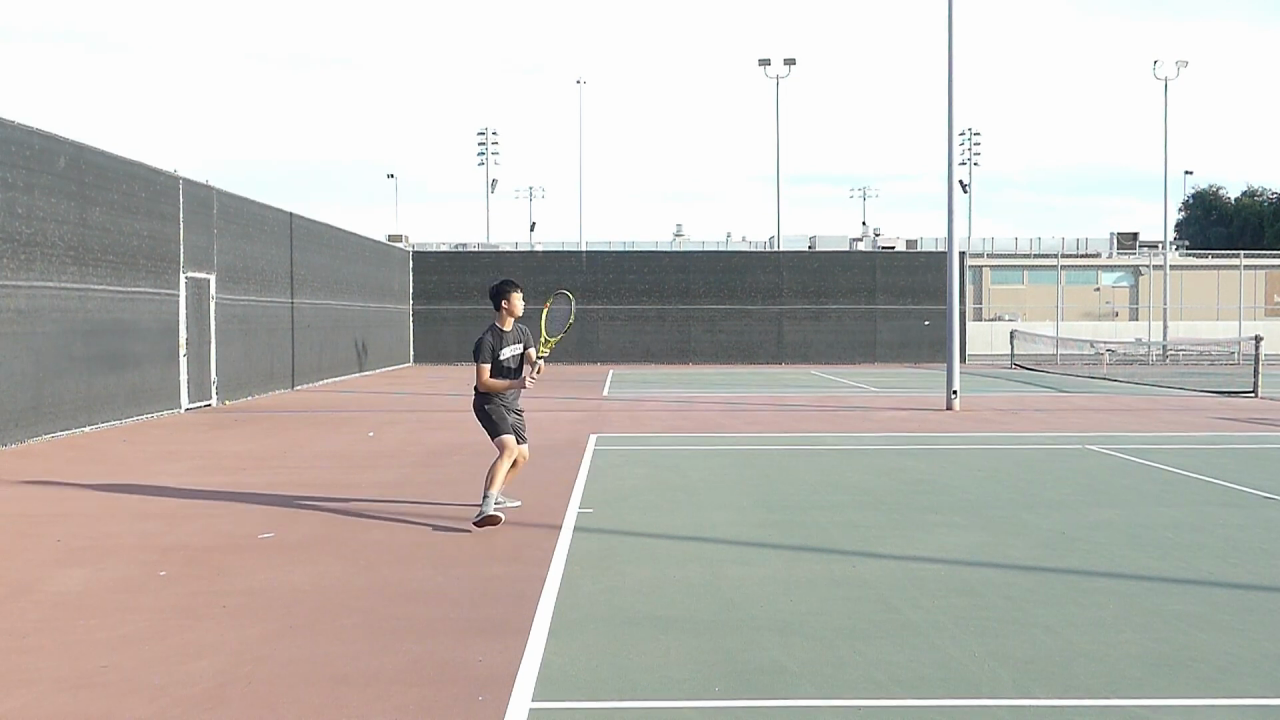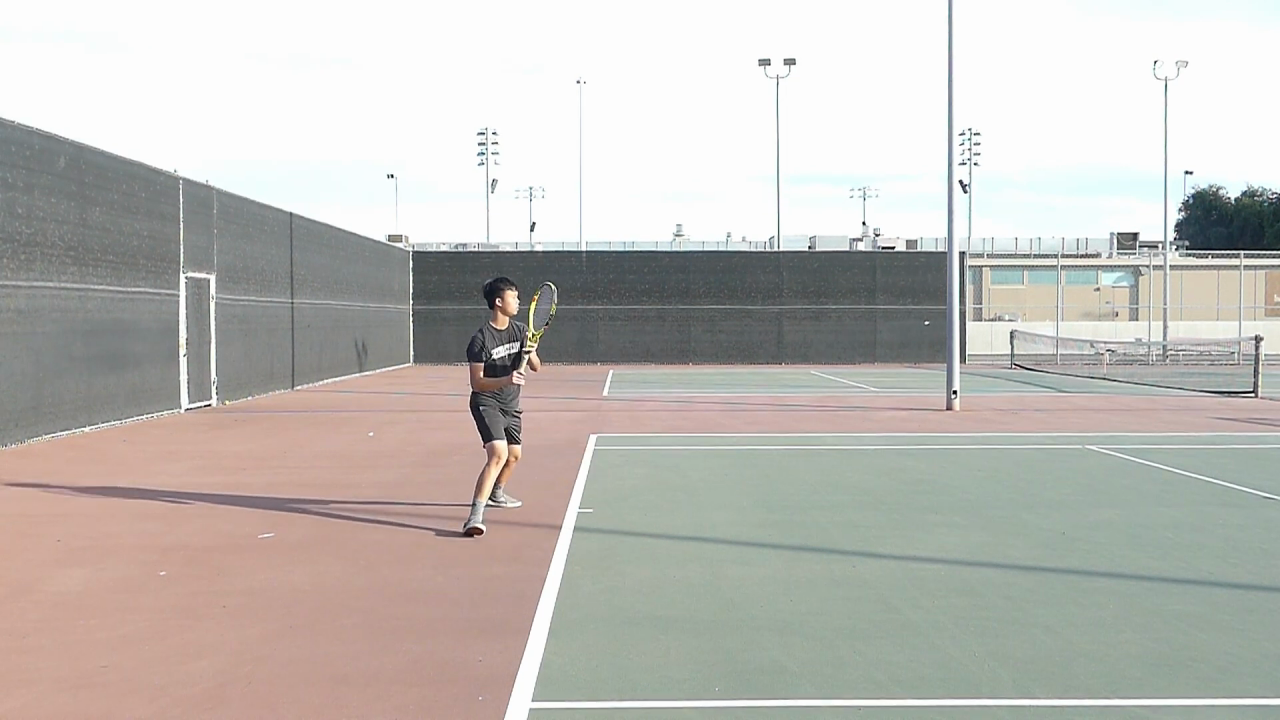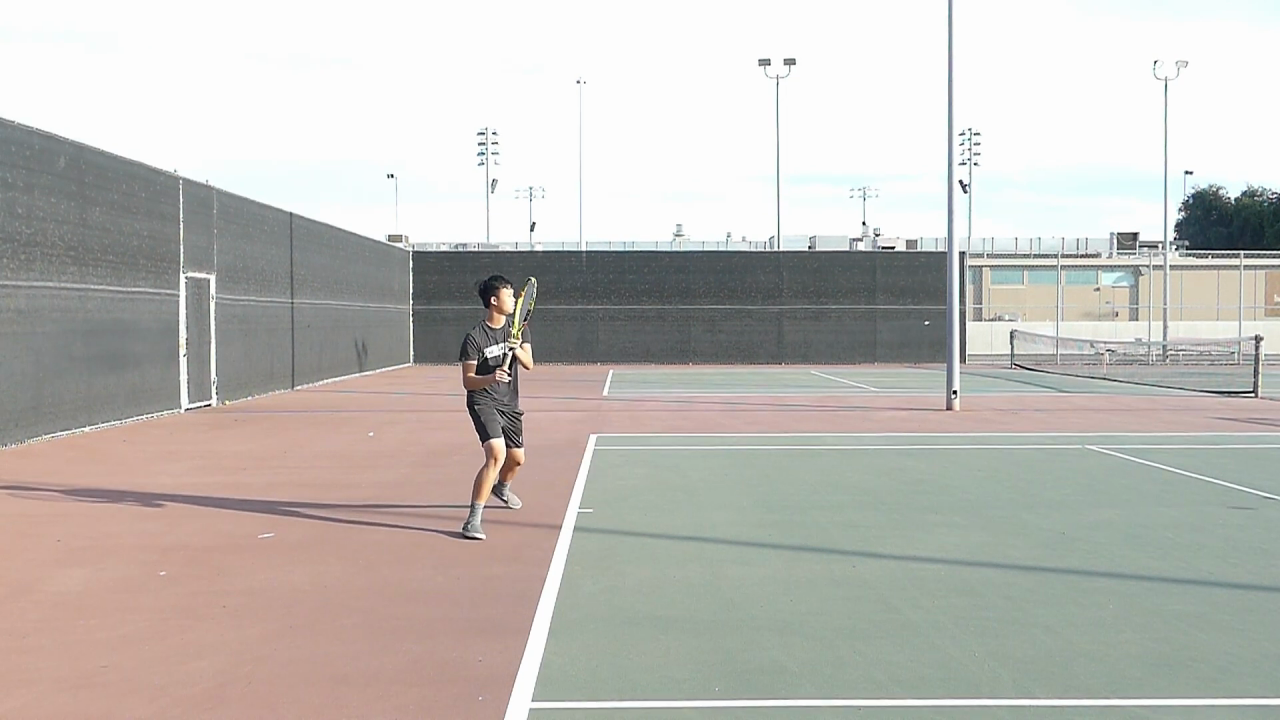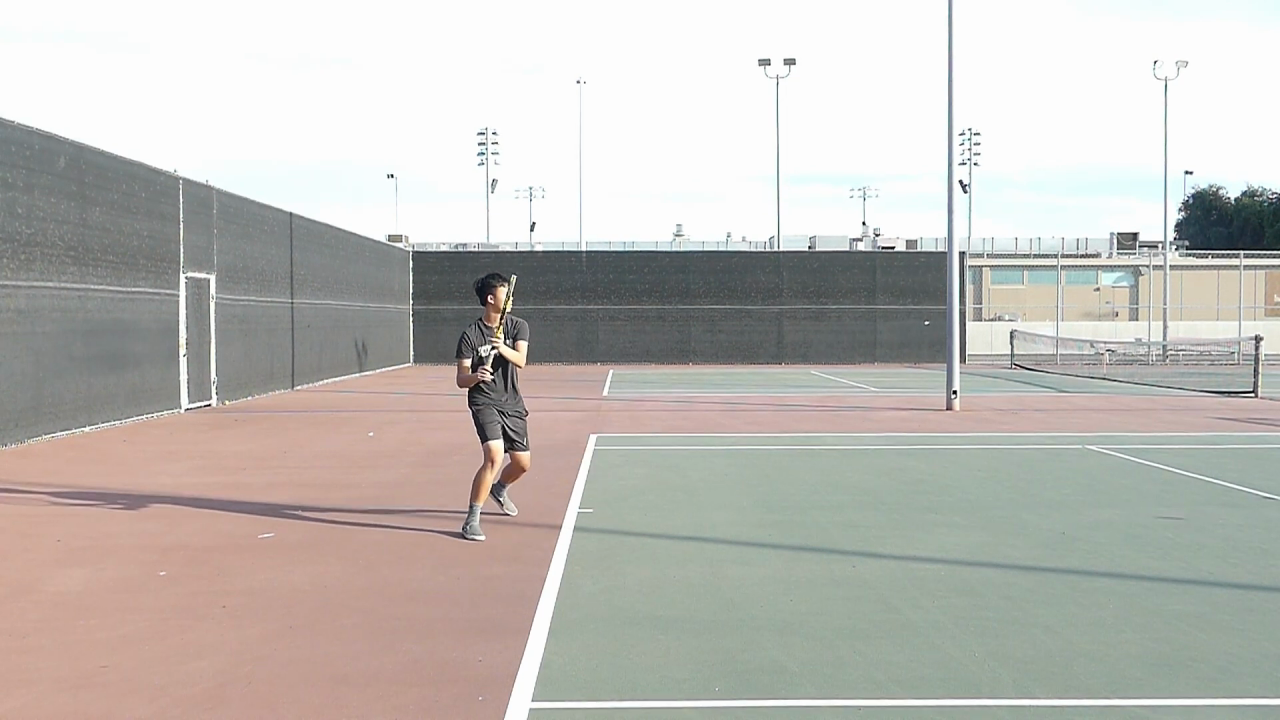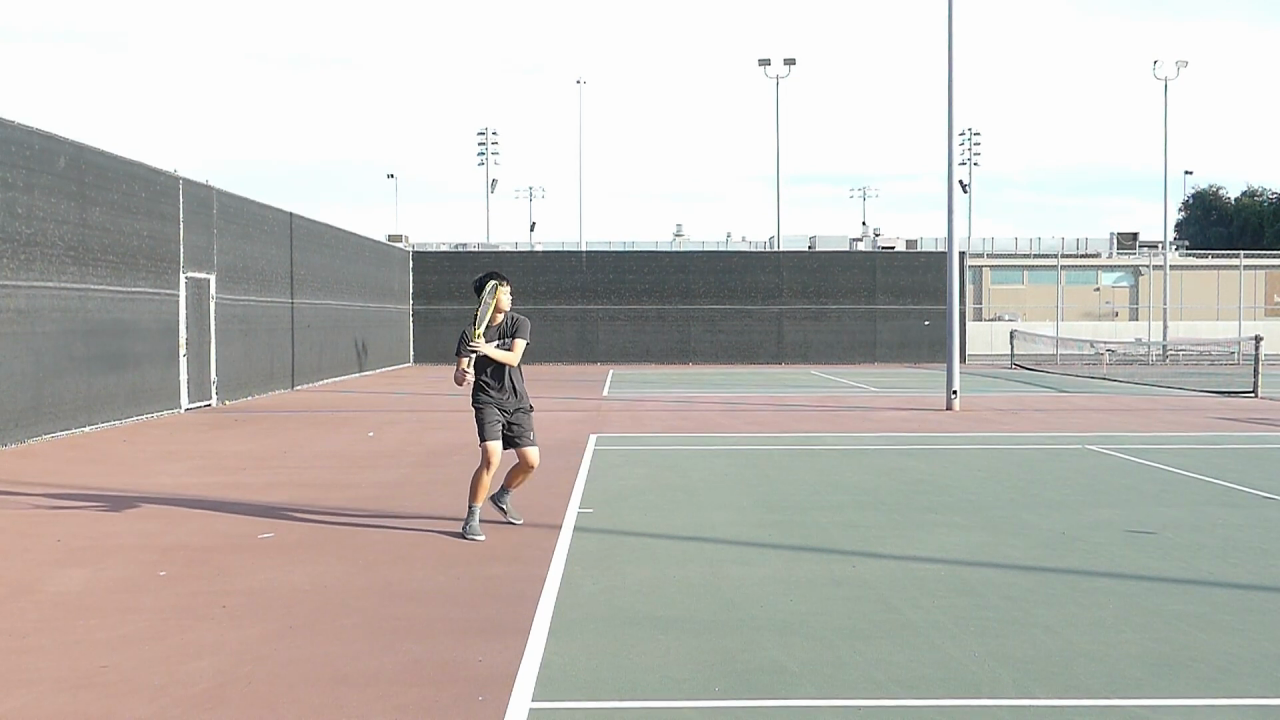
dt=0.4s
person 1, frame 1
left shoulder: (523, 332)
right shoulder: (486, 341)
left elbow: (535, 367)
right elbow: (483, 383)
left wrist: (538, 362)
right wrist: (516, 383)
left hip: (512, 404)
right hip: (490, 403)
left knee: (521, 455)
right knee: (509, 449)
left ankle: (495, 495)
right ankle: (486, 509)
person 1, frame 2
left shoulder: (521, 330)
right shoulder: (480, 339)
left elbow: (536, 366)
right elbow: (476, 383)
left wrist: (531, 355)
right wrist: (506, 380)
left hip: (511, 404)
right hip: (487, 403)
left knee: (514, 454)
right knee: (497, 455)
left ankle: (496, 493)
right ankle: (475, 517)
person 1, frame 3
left shoulder: (519, 330)
right shoulder: (474, 337)
left elbow: (529, 364)
right elbow: (467, 381)
left wrist: (517, 350)
right wrist: (491, 378)
left hip: (510, 404)
right hip: (483, 403)
left knee: (517, 458)
right knee: (496, 454)
left ankle: (501, 488)
right ankle: (473, 520)
person 1, frame 4
left shoulder: (518, 326)
right shoulder: (470, 334)
left elbow: (521, 361)
right elbow: (461, 380)
left wrist: (502, 348)
right wrist: (476, 375)
left hip: (513, 405)
right hip: (485, 403)
left knee: (522, 463)
right knee: (494, 456)
left ankle: (499, 490)
right ankle: (472, 520)
person 1, frame 5
left shoulder: (519, 323)
right shoulder: (470, 333)
left elbow: (513, 358)
right elbow: (459, 375)
left wrist: (487, 349)
right wrist: (462, 376)
left hip: (518, 403)
right hip: (487, 402)
left knee: (530, 461)
right knee: (490, 458)
left ankle: (502, 498)
right ankle: (472, 520)
